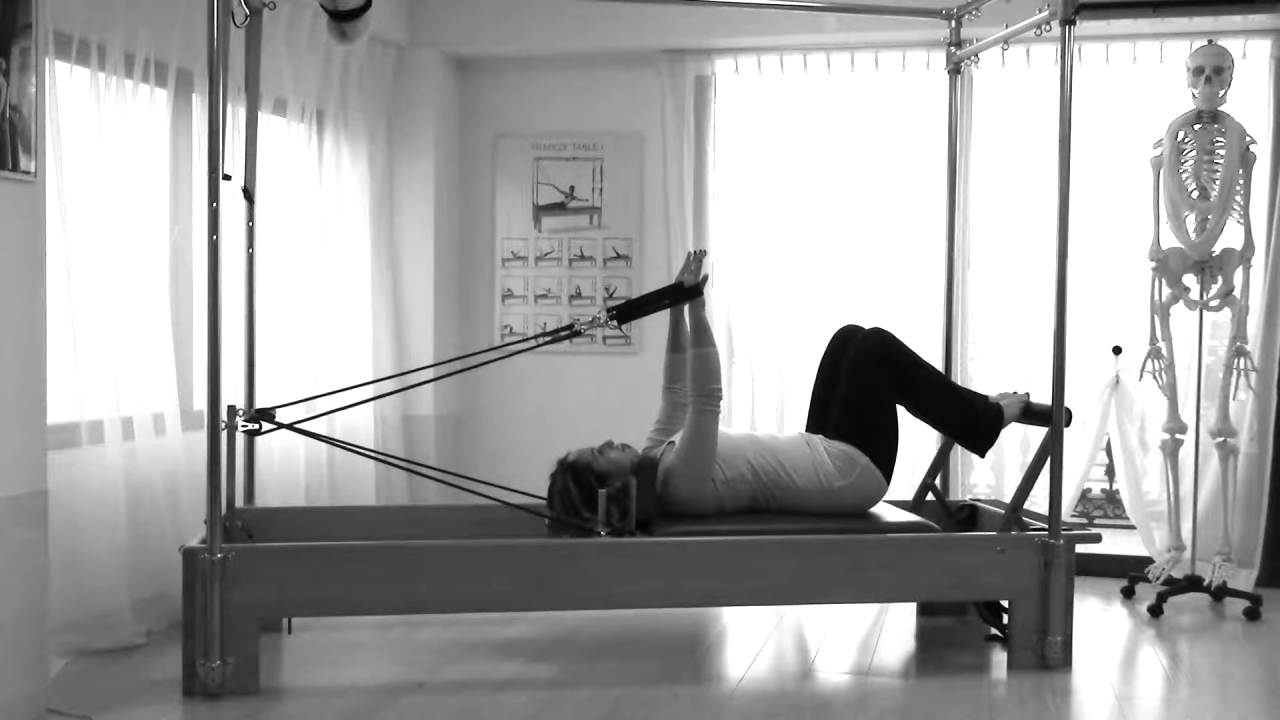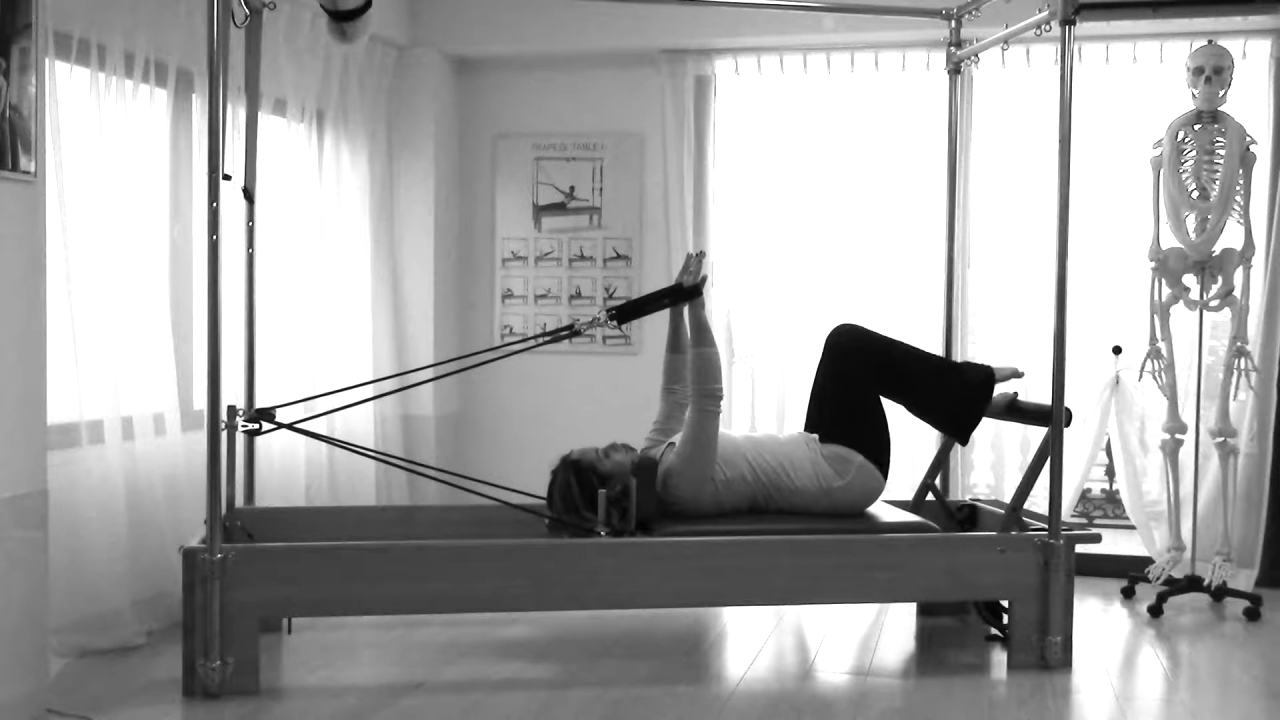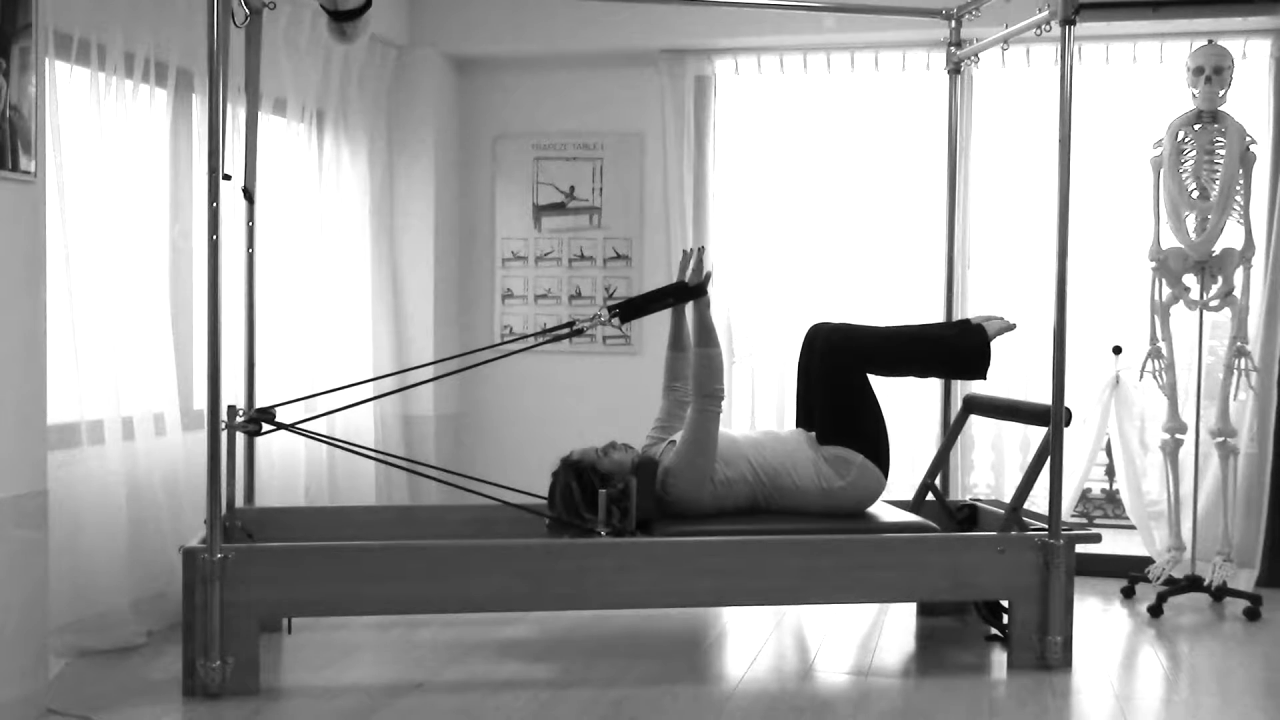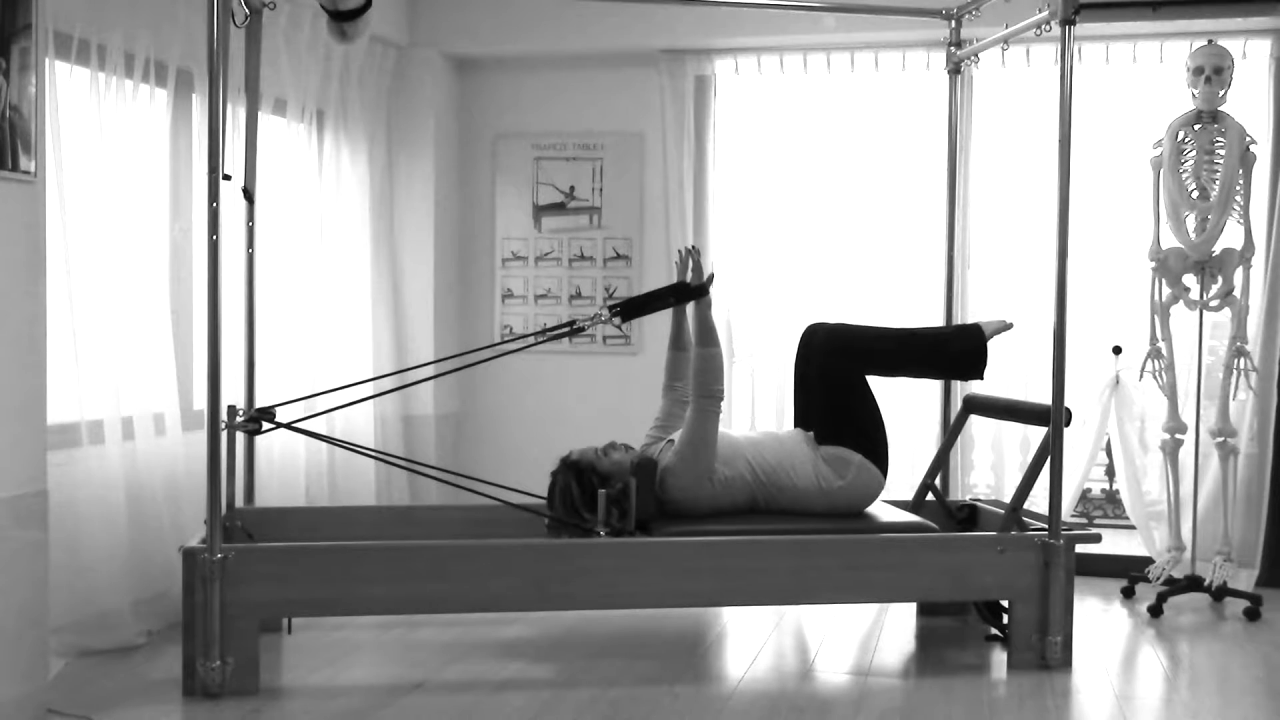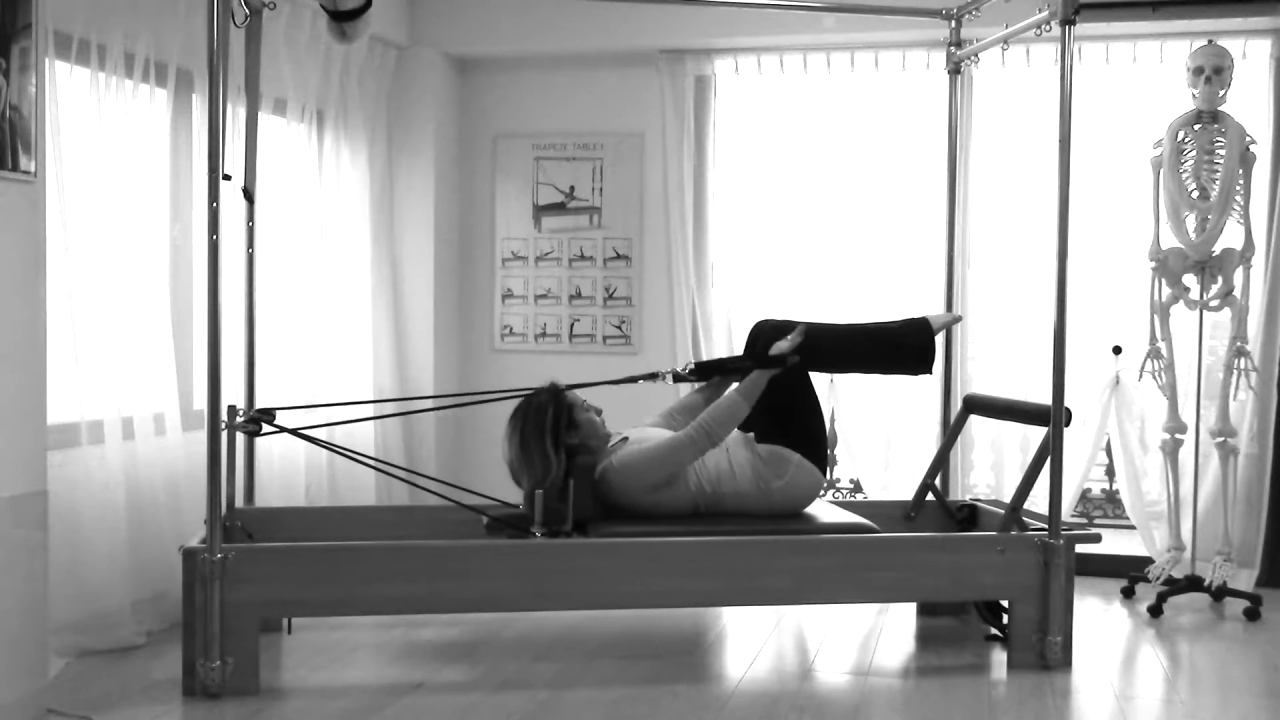
dt=1s
person 1, frame 1
left shoulder: (655, 461)
right shoulder: (679, 482)
left elbow: (677, 395)
right elbow: (705, 398)
left wrist: (676, 310)
right wrist: (695, 308)
left hip: (821, 456)
right hip: (849, 472)
left knee: (852, 338)
right knee: (875, 346)
left ankle: (969, 409)
right ankle: (986, 417)
person 1, frame 2
left shoulder: (653, 461)
right shoulder: (678, 483)
left elbow: (675, 393)
right elbow: (705, 398)
left wrist: (676, 311)
right wrist: (694, 308)
left hip: (818, 460)
right hip: (848, 474)
left knee: (850, 352)
right knee: (847, 342)
left ankle: (971, 398)
right ankle: (976, 386)
person 1, frame 3
left shoulder: (654, 459)
right shoulder: (678, 482)
left elbow: (677, 391)
right elbow: (706, 398)
left wrist: (678, 307)
right wrist: (699, 307)
left hip: (814, 460)
right hip: (848, 474)
left knee: (823, 341)
right knee: (835, 344)
left ankle: (965, 342)
right ankle: (971, 344)
person 1, frame 4
left shoulder: (654, 454)
right shoulder: (679, 480)
left elbow: (677, 391)
right elbow: (705, 399)
left wrist: (680, 307)
right wrist: (701, 307)
left hip: (811, 458)
right hip: (846, 473)
left knee: (820, 340)
right knee: (832, 345)
left ankle: (965, 345)
right ankle: (970, 344)
person 1, frame 5
left shoulder: (604, 457)
right shoulder: (622, 471)
left elbow: (669, 422)
right elbow: (703, 433)
left wrist: (723, 377)
right wrist: (768, 368)
left hip: (761, 464)
right hip: (787, 474)
left knee: (770, 336)
right knee: (776, 341)
left ankle: (912, 340)
right ankle: (917, 339)
